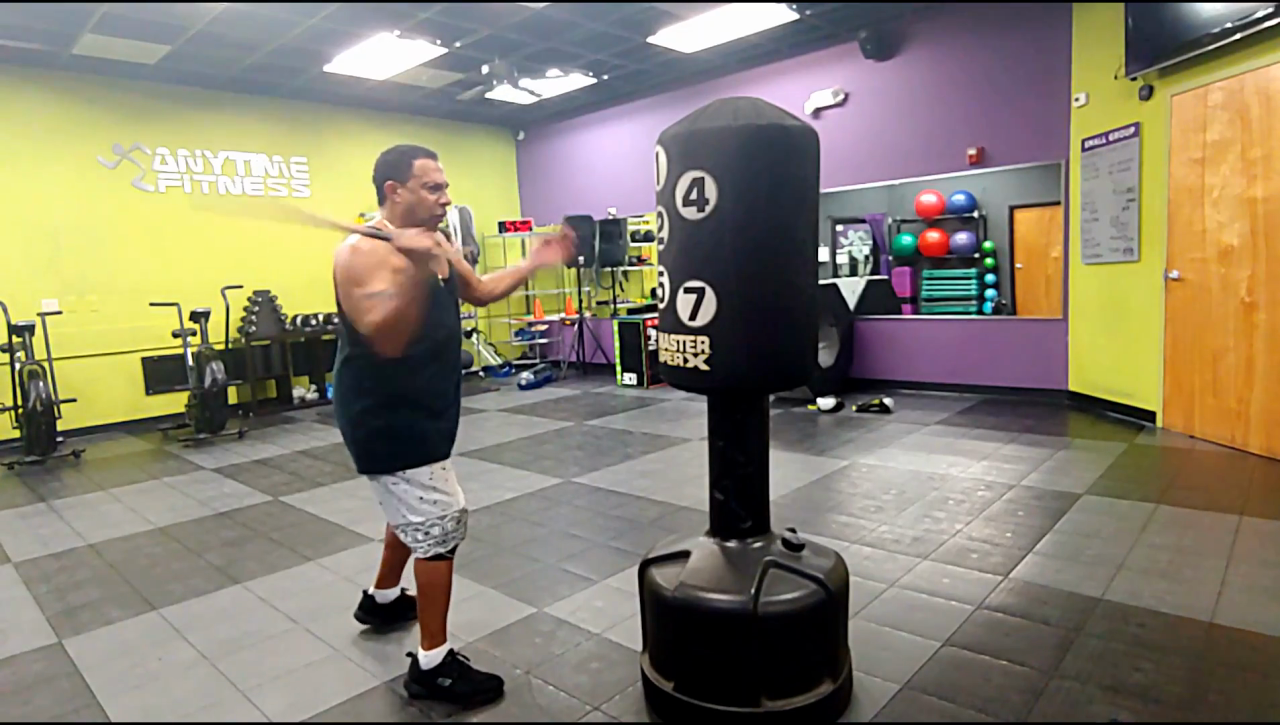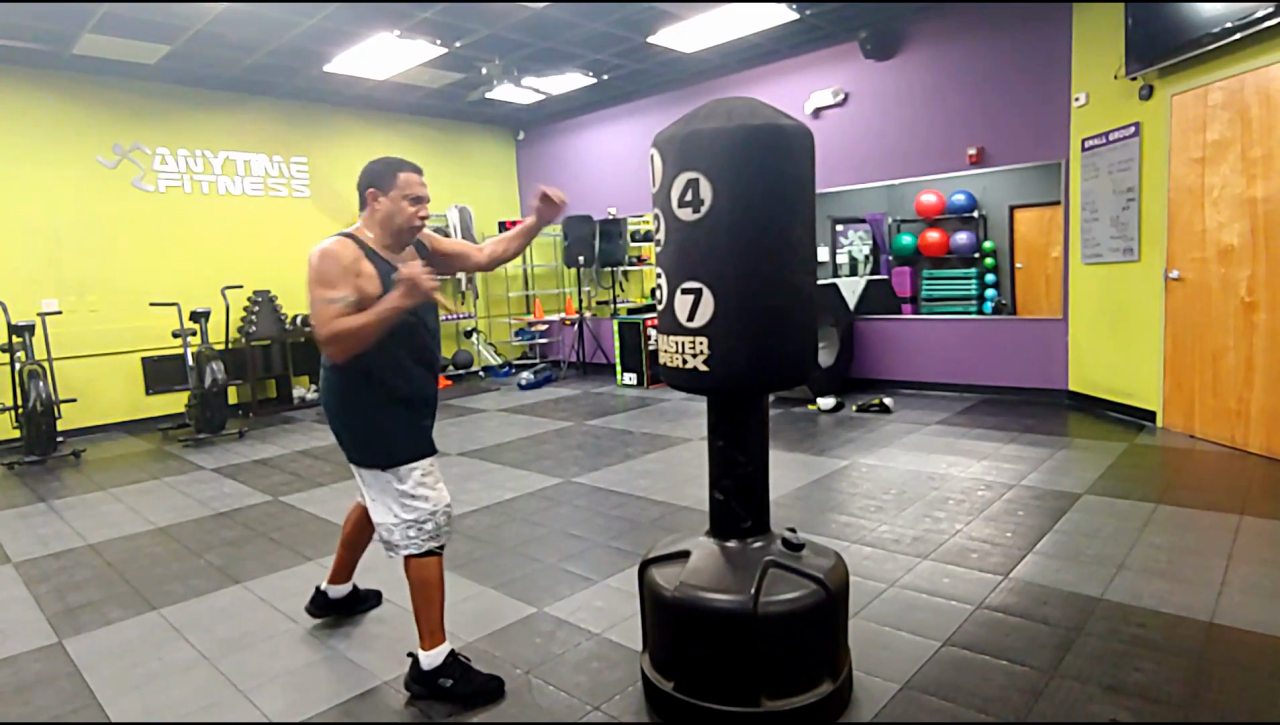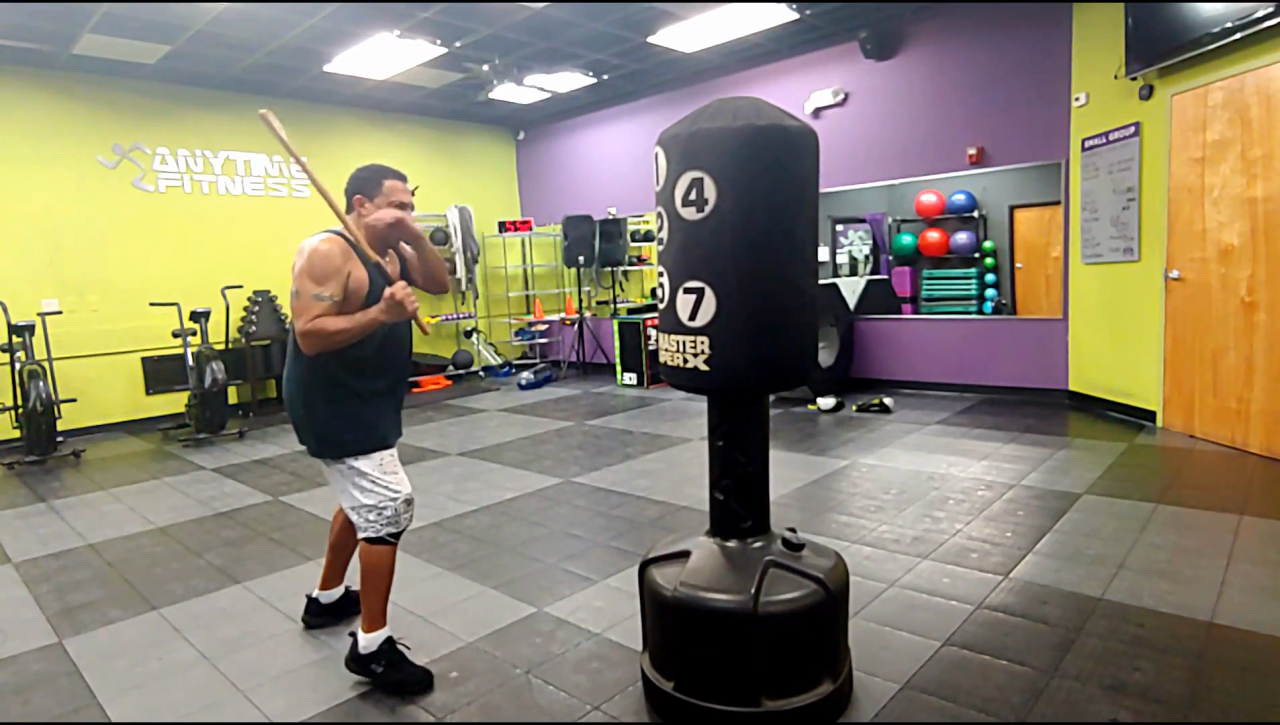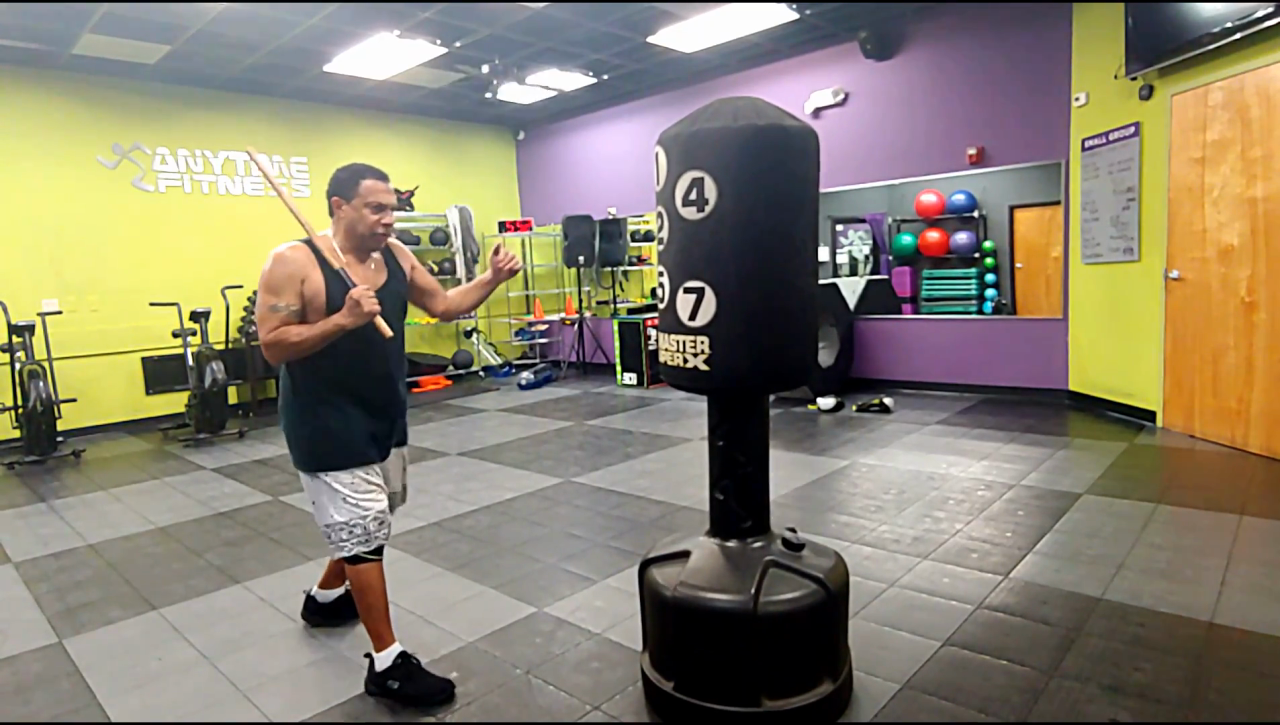
dt=0.3s
person 1, frame 1
left shoulder: (428, 243)
right shoulder: (368, 254)
left elbow: (477, 287)
right elbow: (389, 342)
left wrist: (536, 262)
right wrist: (413, 274)
left hip: (417, 410)
right hip: (385, 418)
left knee: (415, 509)
right knee: (438, 521)
left ankle: (382, 597)
right ankle: (432, 664)
person 1, frame 2
left shoulder: (417, 245)
right shoulder: (337, 256)
left elbow: (482, 257)
right elbow: (332, 344)
left wrist: (534, 222)
right wrist: (397, 300)
left hip: (398, 406)
right hip: (373, 412)
left knee: (384, 499)
right knee: (424, 521)
left ankle: (334, 591)
right ankle: (432, 664)
person 1, frame 3
left shoulder: (392, 250)
right shoulder: (328, 253)
left elbow: (439, 283)
right elbow: (309, 336)
left wrist: (415, 235)
right wrist: (380, 314)
left hip: (364, 403)
right hip: (335, 406)
left knee: (359, 503)
right knee: (387, 508)
left ankle: (327, 597)
right ankle: (371, 645)
person 1, frame 4
left shoulder: (394, 256)
right shoulder: (293, 262)
left elbow: (444, 304)
right elbow: (272, 345)
left wrist: (493, 278)
right wrist: (343, 320)
left hip: (382, 415)
right hip: (327, 419)
left knee: (365, 515)
right knee: (362, 527)
left ankle: (327, 596)
right ankle: (387, 663)
